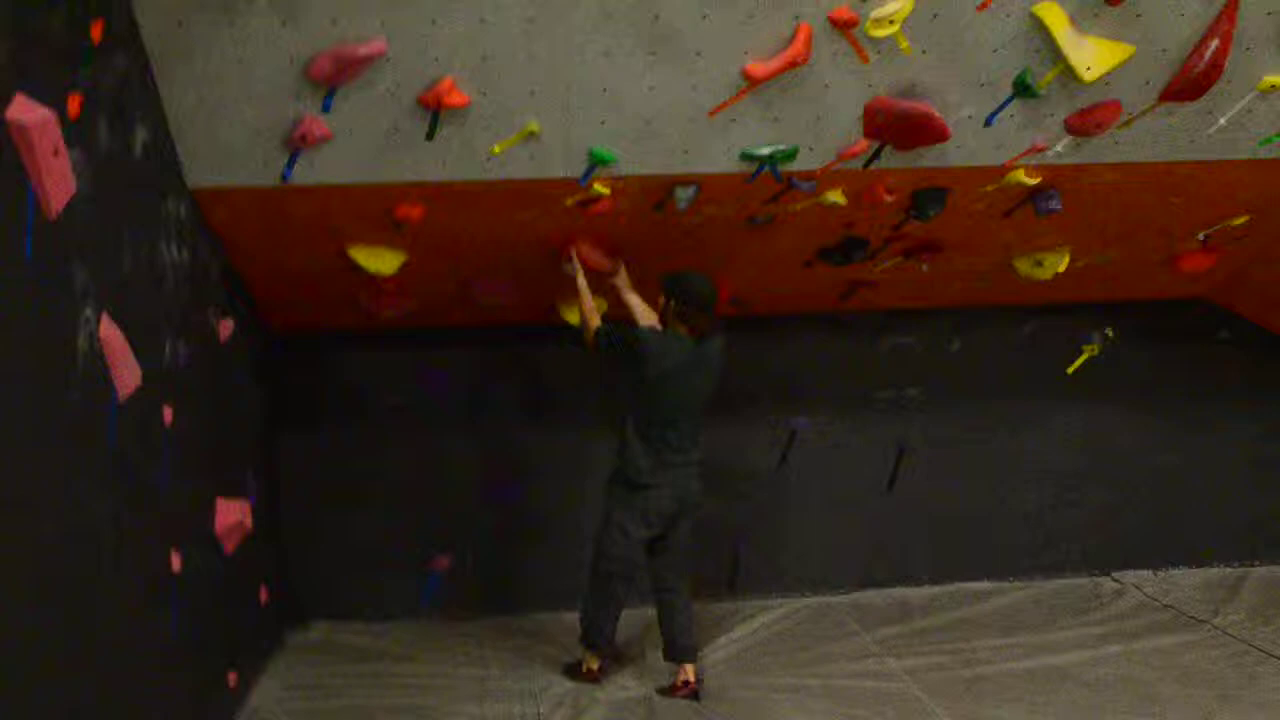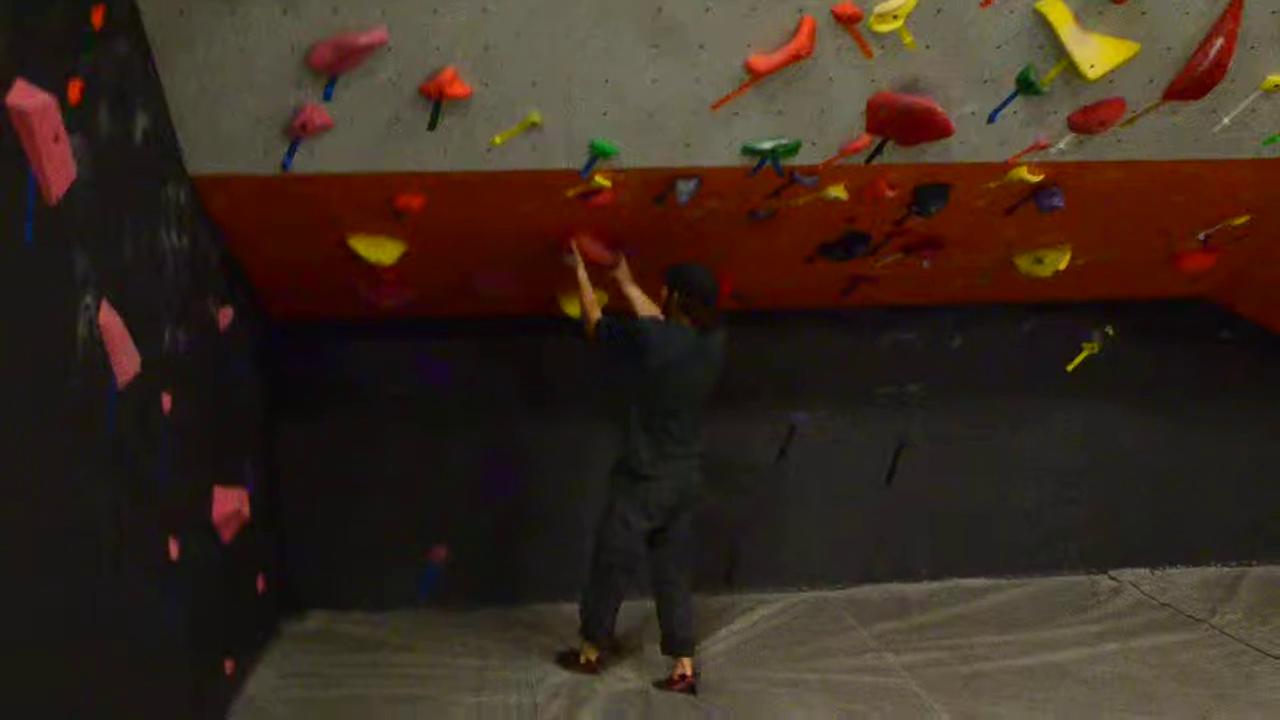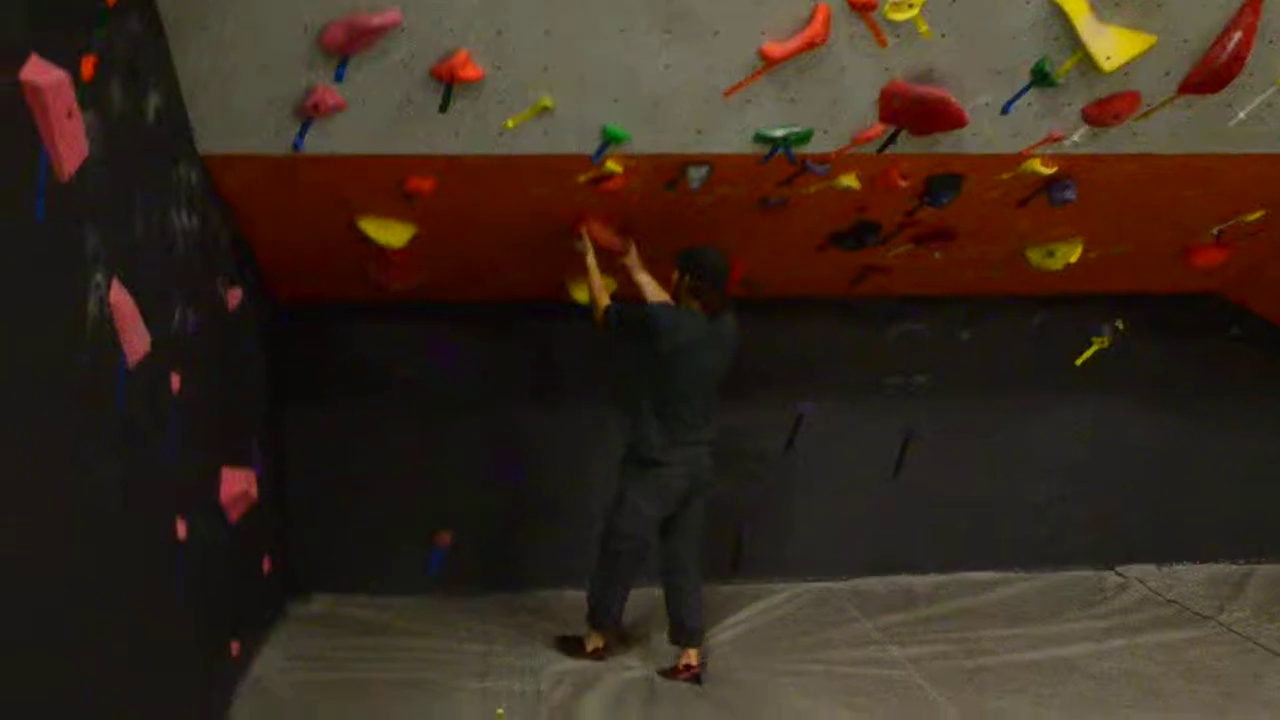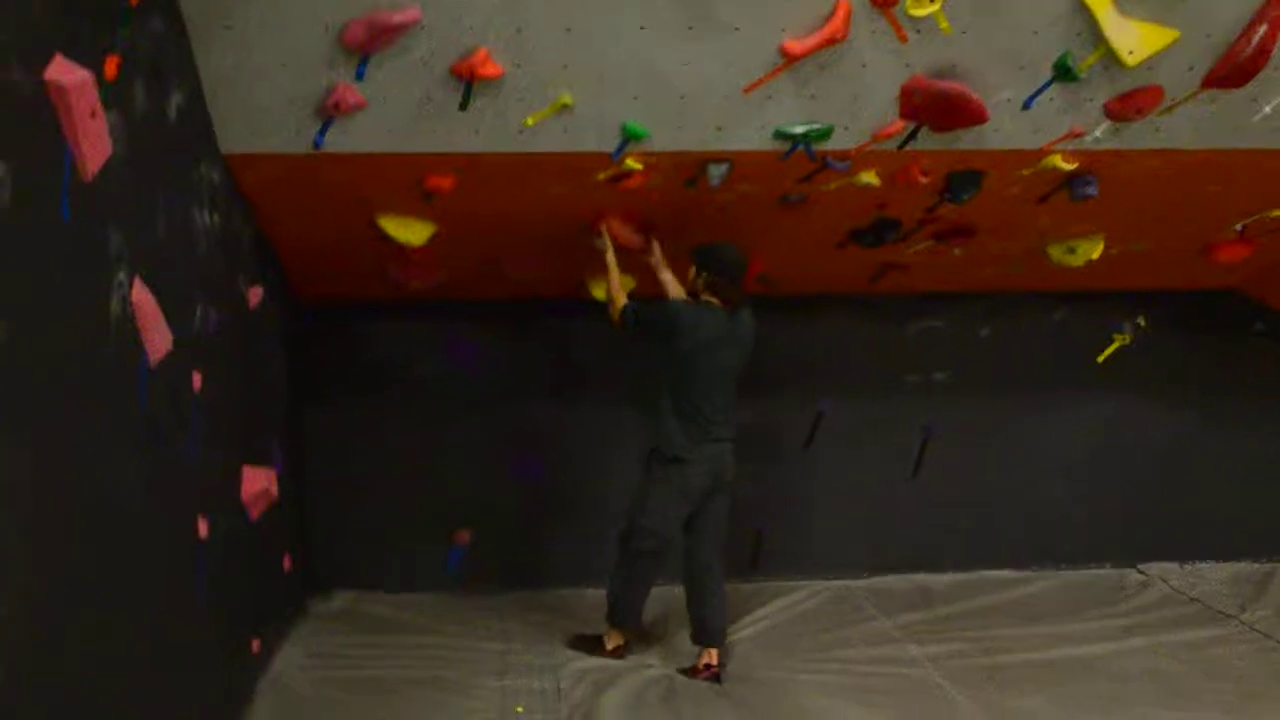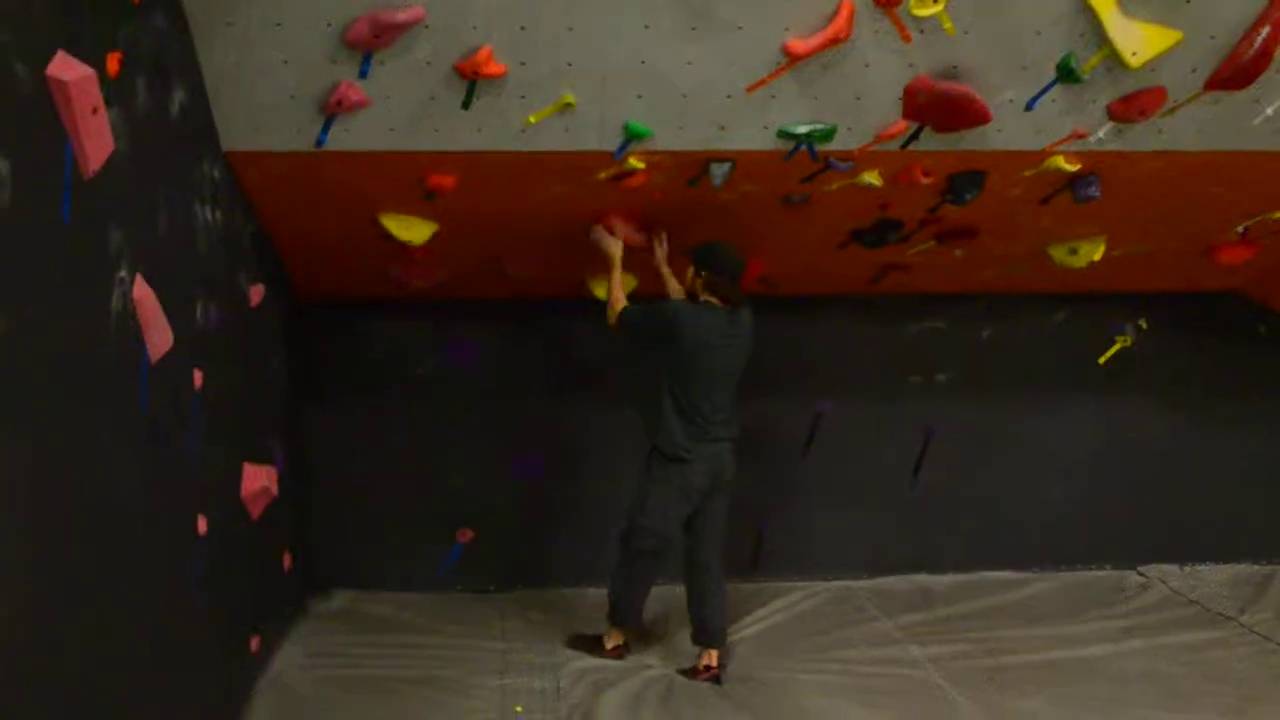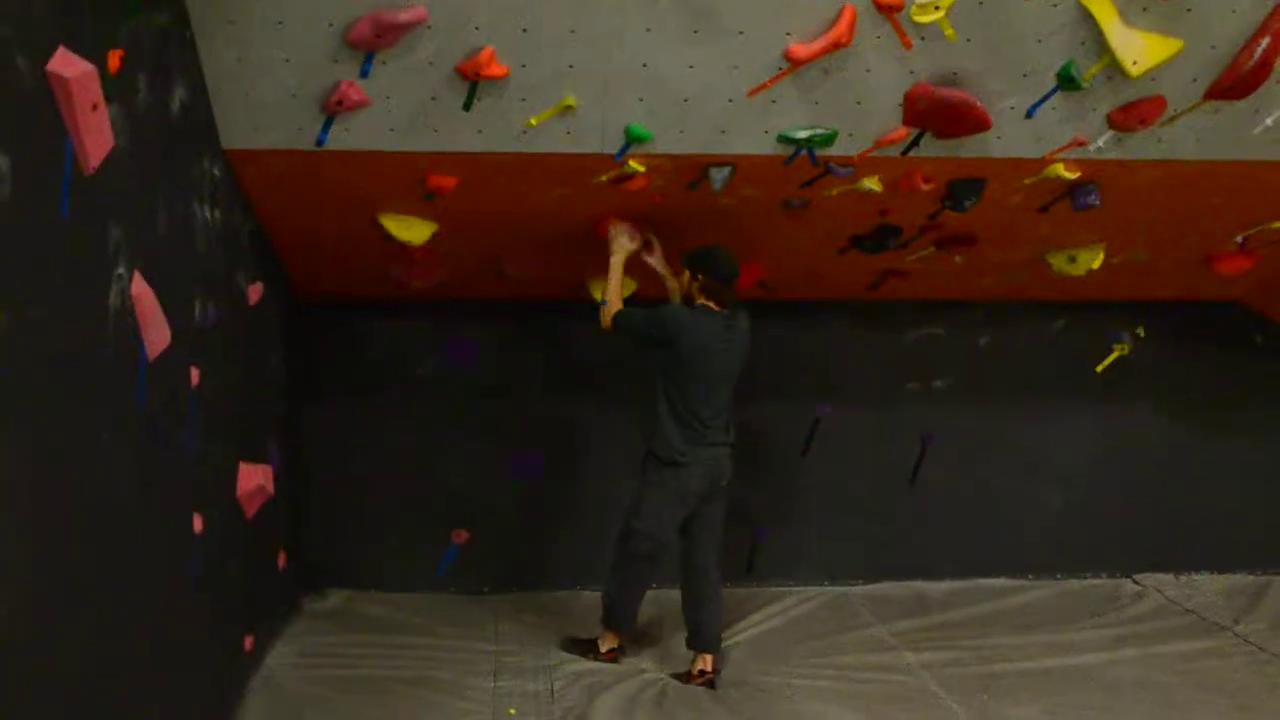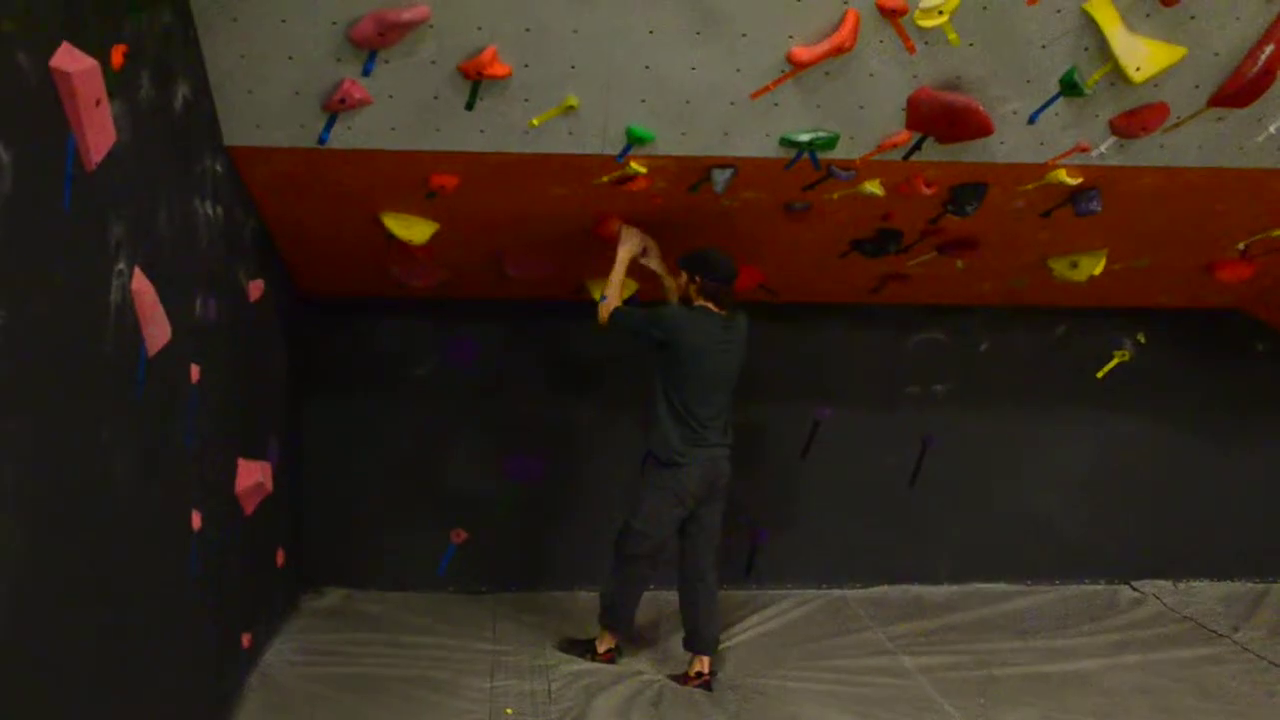
dt=0.1s
person 1, frame 1
left shoulder: (647, 348)
right shoulder: (712, 348)
left elbow: (594, 334)
left wrist: (581, 281)
right wrist: (625, 289)
left hip: (641, 489)
right hip: (684, 485)
left knee: (611, 575)
right knee: (672, 579)
left ankle: (593, 661)
right ankle: (687, 675)
person 1, frame 2
left shoulder: (650, 339)
right shoulder: (713, 340)
left elbow: (595, 326)
left wrist: (581, 273)
right wrist: (626, 282)
left hip: (644, 480)
right hip: (686, 477)
left knee: (612, 566)
right knee: (673, 571)
left ankle: (591, 652)
right ankle: (684, 669)
person 1, frame 3
left shoulder: (660, 322)
right shoulder: (725, 325)
left elbow: (604, 313)
left wrist: (590, 259)
right wrist: (636, 269)
left hip: (655, 466)
right hip: (697, 462)
left knee: (620, 552)
right knee: (683, 559)
left ankle: (596, 639)
right ankle: (691, 658)
person 1, frame 4
left shoulder: (680, 319)
right shoulder: (742, 321)
left elbow: (620, 313)
left wrist: (610, 257)
right wrist: (660, 268)
left hip: (679, 463)
right hip: (719, 460)
left knee: (642, 550)
right knee: (705, 558)
left ankle: (615, 637)
right ankle: (710, 657)
person 1, frame 5
left shoulder: (679, 318)
right shoulder: (741, 320)
left elbow: (618, 316)
left wrist: (615, 257)
right wrist: (662, 268)
left hip: (680, 462)
right hip: (720, 459)
left knee: (642, 549)
right knee: (707, 558)
left ankle: (616, 637)
right ankle: (711, 658)
person 1, frame 6
left shoulder: (677, 323)
right shoulder: (738, 324)
left elbow: (610, 318)
left wrist: (618, 258)
right wrist: (659, 269)
left hip: (676, 466)
right hip: (717, 463)
left knee: (637, 553)
right knee: (703, 563)
left ankle: (610, 641)
right ankle: (705, 664)
person 1, frame 7
left shoulder: (675, 323)
right shoulder: (736, 326)
left elbow: (607, 313)
left wrist: (624, 256)
right wrist: (658, 268)
left hip: (675, 467)
right hip: (716, 464)
left knee: (635, 554)
right knee: (701, 564)
left ankle: (606, 642)
right ankle: (702, 665)
